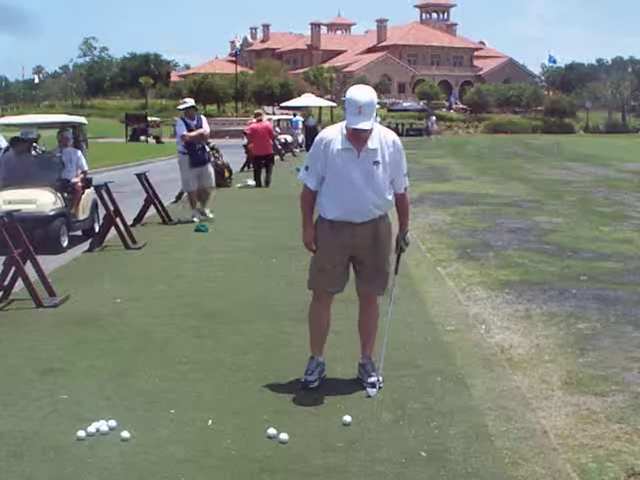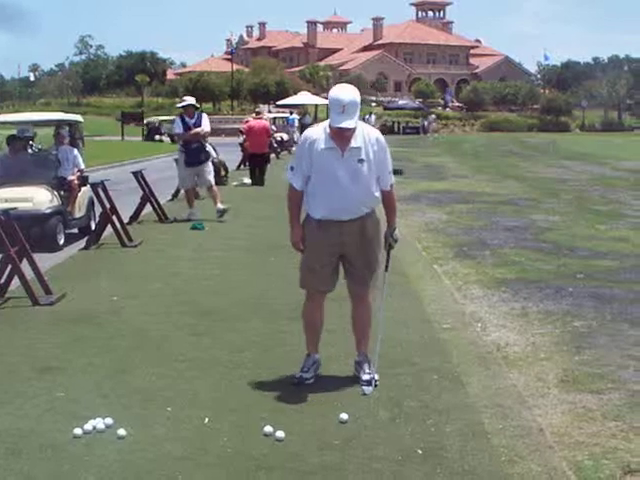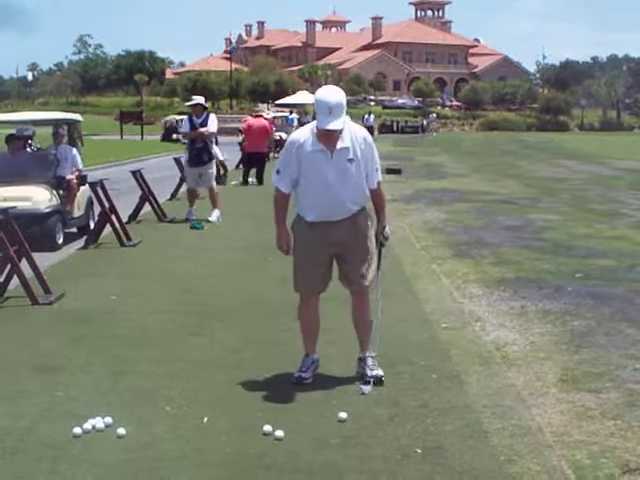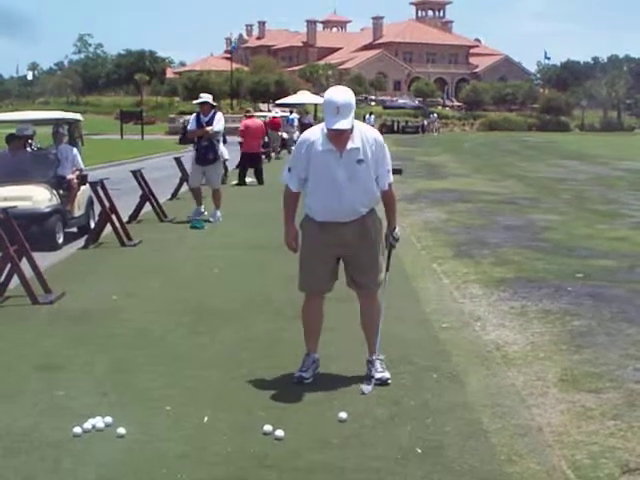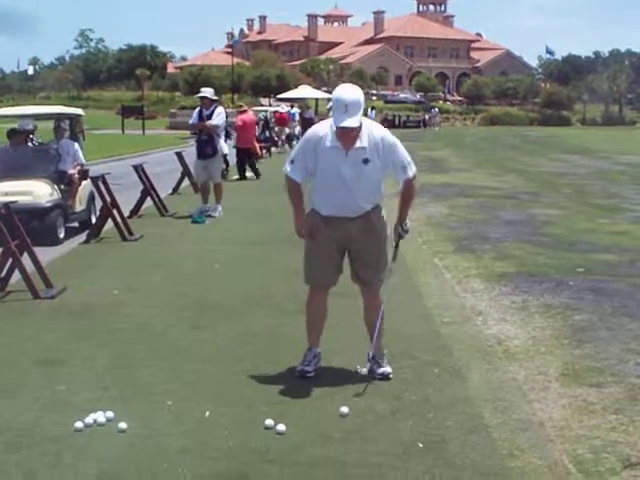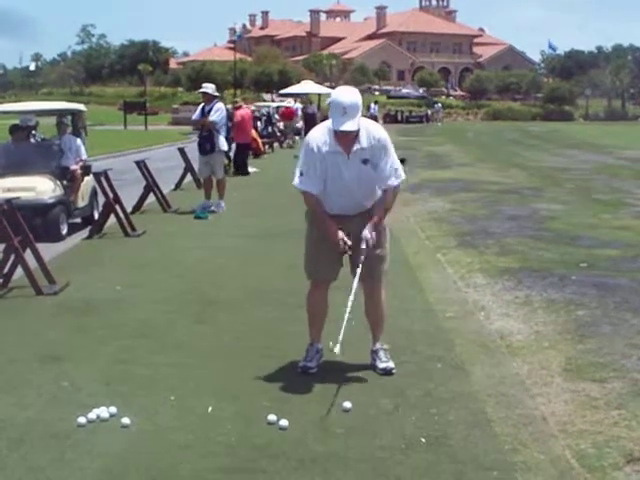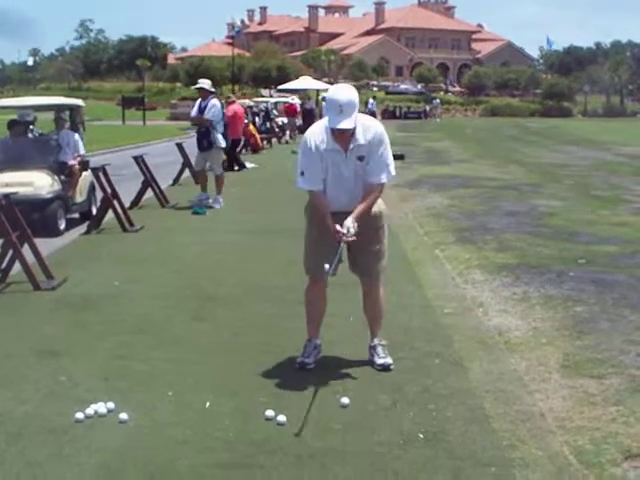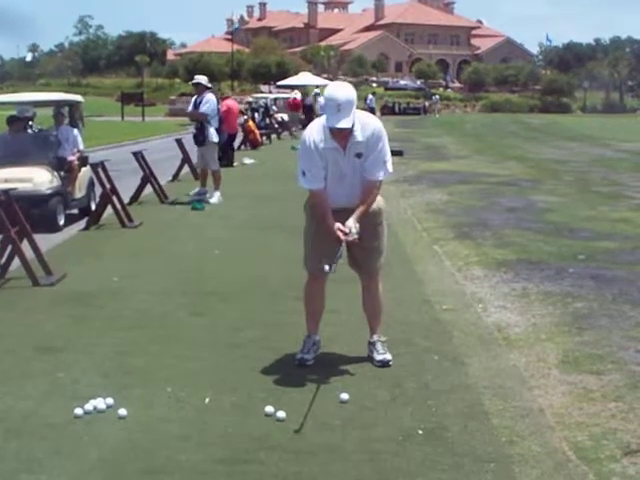
dt=0.3s
person 1, frame 1
left shoulder: (390, 142)
right shoulder: (326, 140)
left elbow: (400, 191)
right elbow: (310, 187)
left wrist: (404, 229)
right wrist: (307, 226)
left hip: (374, 229)
right hip: (331, 229)
left knee: (369, 298)
right knee: (321, 296)
left ankle: (367, 361)
right ankle: (316, 361)
person 1, frame 2
left shoulder: (374, 140)
right shoulder: (310, 139)
left elbow: (386, 188)
right elbow: (296, 186)
left wrist: (391, 225)
right wrist: (295, 226)
left hip: (362, 227)
right hip: (319, 227)
left knee: (361, 295)
right knee: (314, 295)
left ankle: (362, 358)
right ankle: (311, 357)
person 1, frame 3
left shoulder: (361, 138)
right shoulder: (297, 142)
left elbow: (374, 185)
right elbow: (282, 189)
left wrist: (382, 222)
right wrist: (281, 229)
left hip: (354, 224)
right hip: (311, 228)
left knee: (360, 291)
right knee: (308, 295)
left ankle: (366, 355)
right ankle: (310, 357)
person 1, frame 4
left shoulder: (372, 140)
right shoulder: (308, 141)
left elbow: (386, 187)
right elbow: (292, 187)
left wrist: (392, 225)
right wrist: (289, 226)
left hip: (363, 226)
right hip: (319, 228)
left knee: (369, 294)
right knee: (313, 294)
left ankle: (374, 357)
right ankle: (311, 356)
person 1, frame 5
left shoulder: (381, 138)
right shoulder: (315, 137)
left elbow: (409, 178)
right elbow: (293, 176)
left wrist: (402, 219)
right wrist: (299, 215)
left hip: (368, 222)
right hip: (324, 222)
left knee: (372, 289)
right knee: (318, 288)
left ankle: (377, 353)
right ankle: (312, 351)
person 1, frame 6
left shoulder: (377, 136)
right shoulder: (315, 140)
left elbow: (390, 187)
right elbow: (310, 192)
left wrist: (373, 225)
right wrist: (331, 229)
left hip: (367, 216)
right hip: (327, 219)
left knee: (373, 284)
right knee: (319, 283)
left ankle: (378, 347)
right ankle: (314, 346)
person 1, frame 7
left shoulder: (374, 132)
right shoulder: (313, 139)
left elbow: (377, 184)
right elbow: (314, 191)
left wrist: (354, 218)
right wrist: (331, 226)
left hip: (366, 212)
right hip: (325, 213)
left knee: (372, 280)
right knee: (317, 279)
left ankle: (376, 342)
right ankle: (312, 342)
person 1, frame 8
left shoulder: (373, 129)
right shoulder: (311, 137)
left elbow: (375, 181)
right elbow: (315, 190)
left wrist: (356, 218)
right wrist: (331, 224)
left hip: (365, 208)
right hip: (324, 210)
left knee: (371, 275)
right knee: (316, 276)
left ankle: (375, 339)
right ankle: (311, 338)
person 2, frame 1
left shoulder: (201, 118)
right shoulder: (180, 121)
left elbow: (206, 136)
right elbow: (185, 137)
left wrist: (191, 135)
right wrist: (199, 132)
left hip: (203, 156)
right hip: (187, 158)
left knee: (208, 185)
right knee: (191, 188)
left ankle: (202, 208)
right ankle: (195, 212)
person 2, frame 2
left shoulder: (202, 117)
right shoulder: (179, 120)
left elbow: (205, 134)
right elbow: (180, 137)
left wrist: (188, 134)
right wrist: (196, 131)
left hip: (202, 155)
right hip: (186, 157)
left knee: (210, 183)
right knee: (188, 186)
left ankle: (219, 206)
right ankle: (192, 211)
person 2, frame 3
left shoulder: (211, 117)
right shoulder: (187, 119)
left elbow: (209, 134)
right elbow: (184, 135)
left wrist: (193, 133)
right wrist: (201, 131)
left hip: (207, 156)
right hip: (192, 156)
left knee: (211, 185)
right knee: (191, 186)
left ankle: (216, 212)
right ankle: (191, 210)
person 2, frame 4
left shoulder: (218, 116)
right shoulder: (195, 117)
left elbow: (214, 133)
right elbow: (190, 134)
left wrist: (199, 132)
right wrist: (206, 130)
left hip: (213, 155)
right hip: (198, 155)
left knee: (215, 186)
right knee: (193, 184)
left ankle: (217, 212)
right ankle: (200, 208)
person 2, frame 5
left shoulder: (219, 110)
right shoulder: (198, 111)
left elbow: (213, 127)
right elbow: (192, 126)
left wrist: (201, 125)
right wrist: (205, 124)
left hip: (215, 150)
right hip: (201, 149)
left knee: (216, 180)
right knee: (202, 180)
left ankle: (218, 207)
right ankle: (205, 206)
person 2, frame 6
left shoulder: (219, 106)
right shoulder: (202, 106)
left elbow: (210, 124)
right elbow: (194, 122)
left wrist: (201, 121)
right wrist: (205, 120)
left hip: (216, 145)
right hip: (204, 145)
left knee: (219, 175)
right knee: (205, 175)
left ankle: (220, 202)
right ankle: (207, 202)
person 2, frame 7
left shoulder: (214, 103)
right shoulder: (199, 102)
left elbow: (206, 122)
right elbow: (192, 119)
left wrist: (198, 119)
right wrist: (202, 118)
left hip: (214, 141)
right hip: (203, 141)
left knee: (217, 171)
right knee: (199, 168)
left ankle: (218, 198)
right ankle: (204, 195)
person 2, frame 8
left shoulder: (209, 97)
right shoulder: (196, 98)
left elbow: (201, 116)
right elbow: (189, 115)
left wrist: (194, 114)
right wrist: (197, 113)
left hip: (210, 136)
right hip: (201, 136)
left knee: (213, 166)
right knee: (202, 165)
left ankle: (217, 193)
right ankle: (203, 189)
